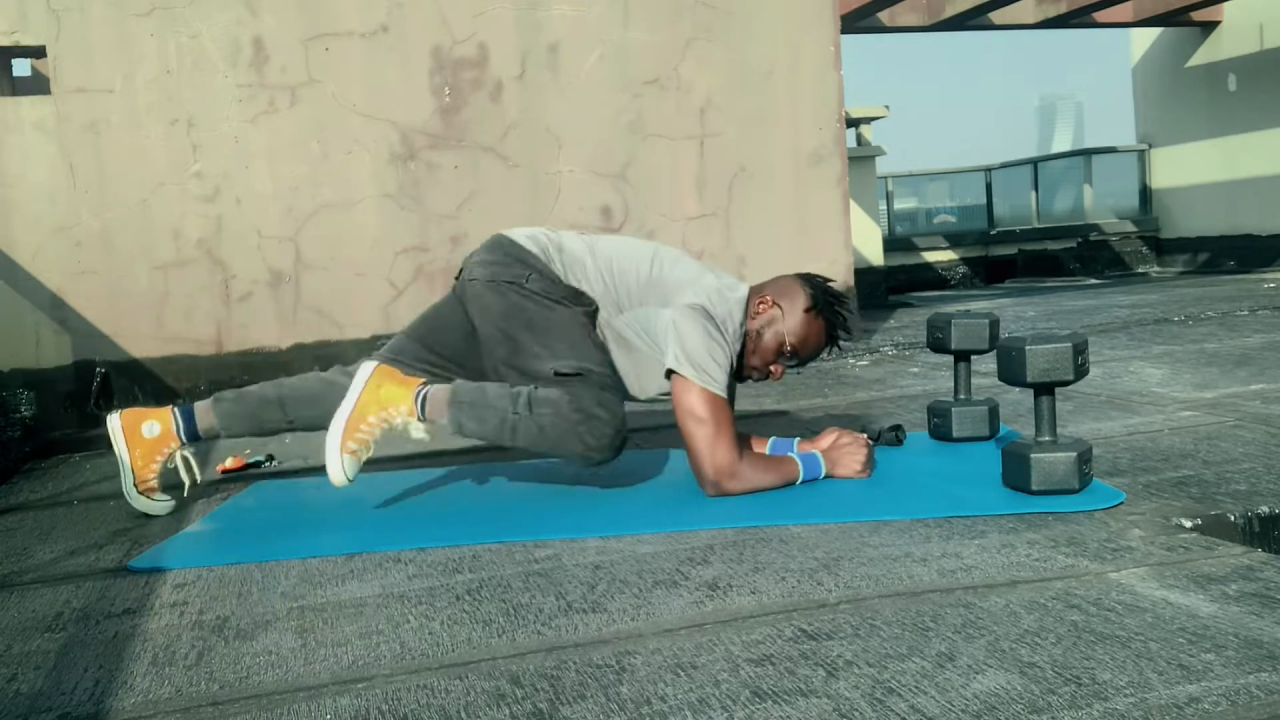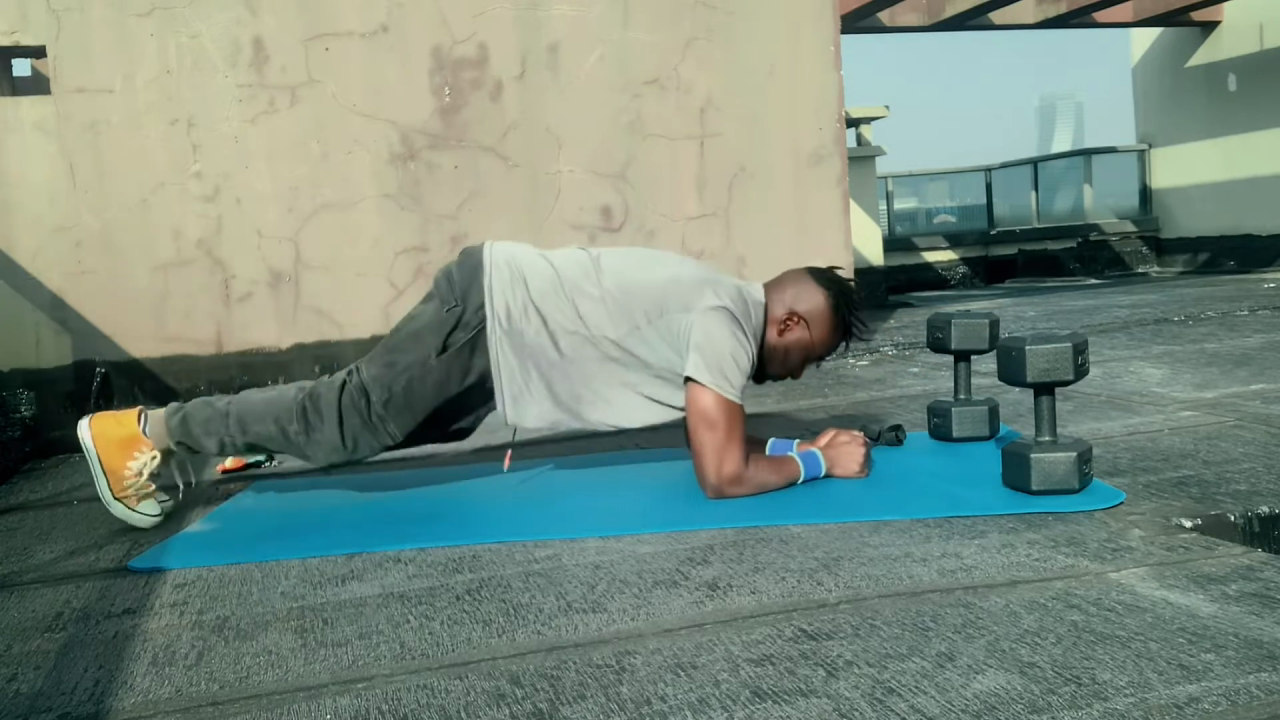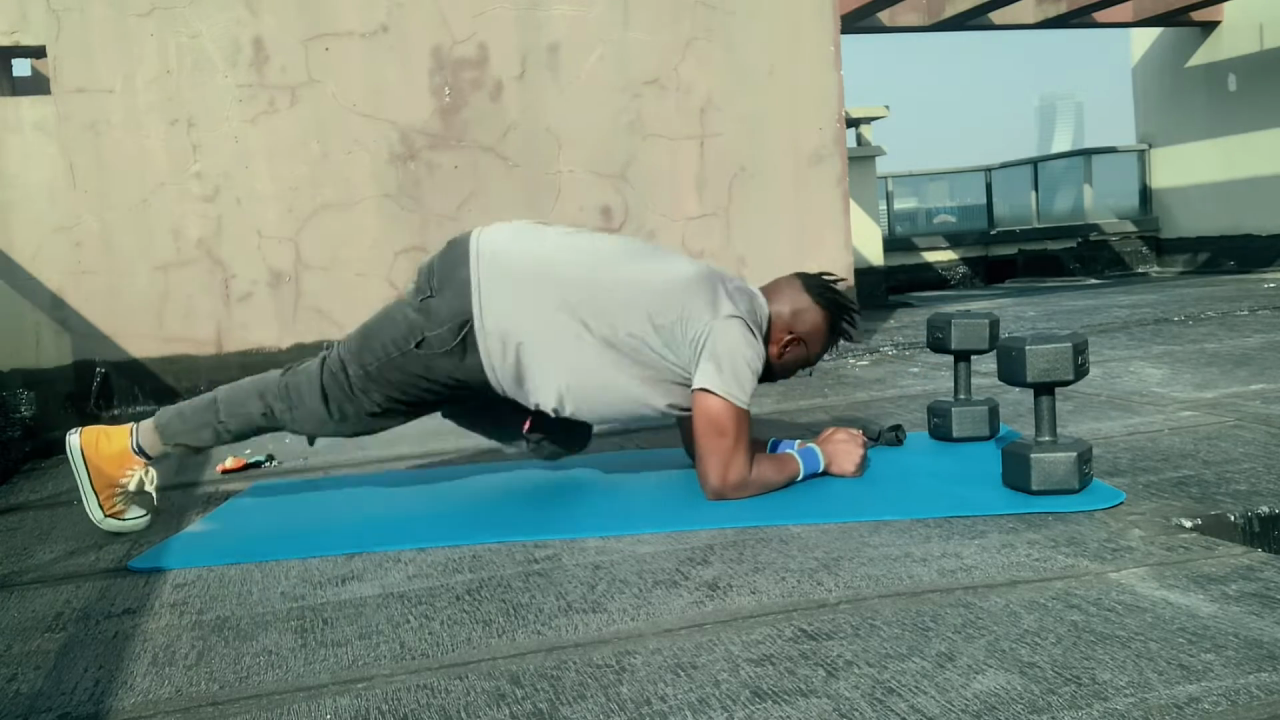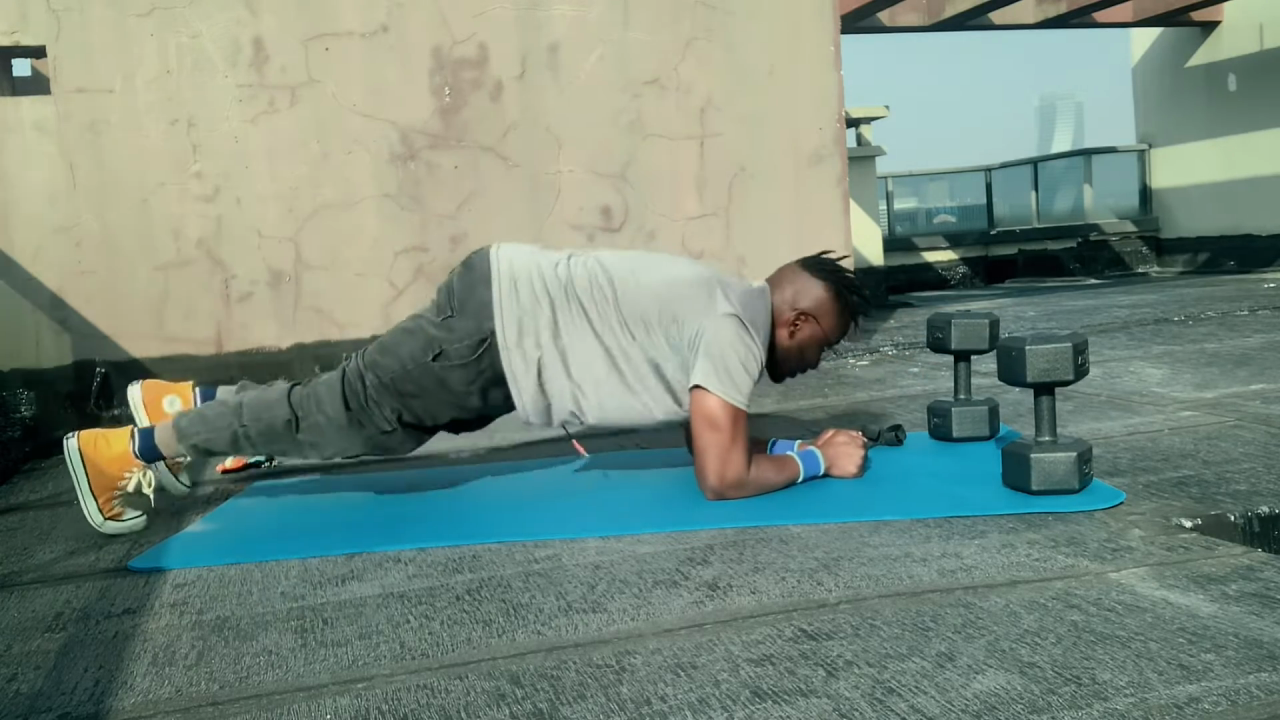
dt=0.4s
person 1, frame 1
left shoulder: (726, 313)
right shoulder: (706, 319)
left elbow: (717, 435)
right elbow: (719, 472)
left wrist: (793, 445)
right wrist: (819, 465)
left hip: (508, 283)
right hip: (521, 275)
left knee: (362, 387)
right knee: (594, 425)
left ankle: (165, 427)
right ankle: (409, 401)
person 1, frame 2
left shoulder: (724, 308)
right shoulder: (728, 323)
left elbow: (717, 439)
right elbow: (722, 474)
left wrist: (790, 445)
right wrist: (817, 463)
left hip: (497, 301)
right hip: (488, 308)
left knee: (355, 404)
right knee: (342, 424)
left ankle: (173, 430)
right ankle: (137, 432)
person 1, frame 3
left shoulder: (719, 303)
right shoulder: (736, 332)
left elbow: (706, 433)
right elbow: (723, 477)
left wrist: (786, 446)
right wrist: (813, 458)
left hip: (503, 265)
right hip: (476, 304)
left knee: (562, 435)
right knee: (332, 396)
right ankle: (124, 447)
person 1, frame 4
left shoulder: (722, 302)
right shoulder: (737, 329)
left elbow: (713, 439)
right elbow: (722, 478)
left wrist: (790, 444)
right wrist: (812, 461)
left hip: (510, 289)
right hip: (498, 323)
left knee: (356, 408)
right knee: (344, 416)
left ankle: (181, 402)
right ankle: (127, 449)
